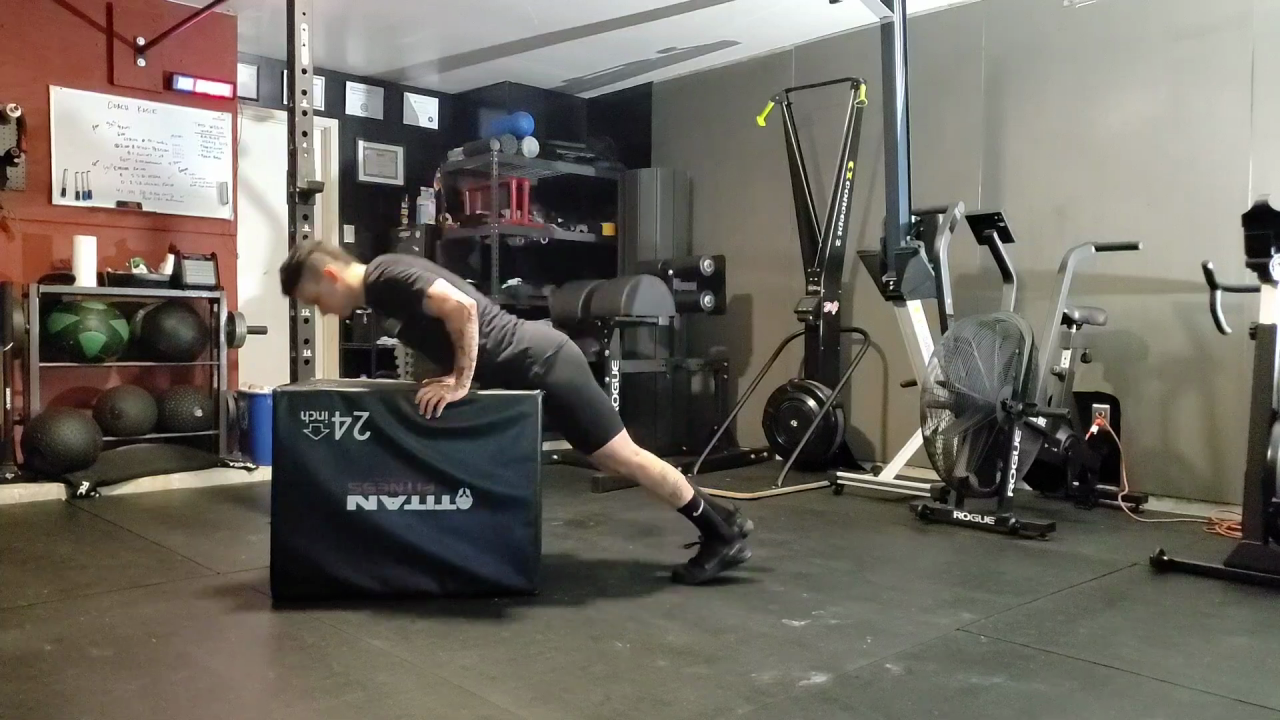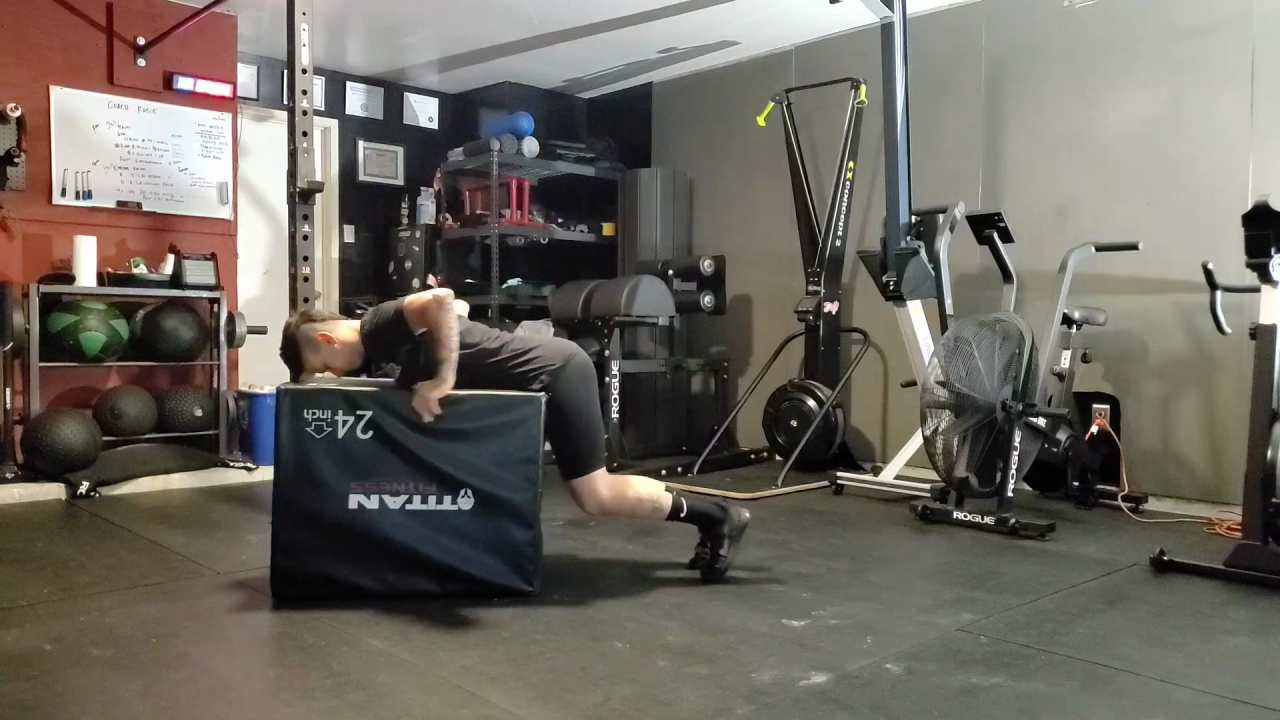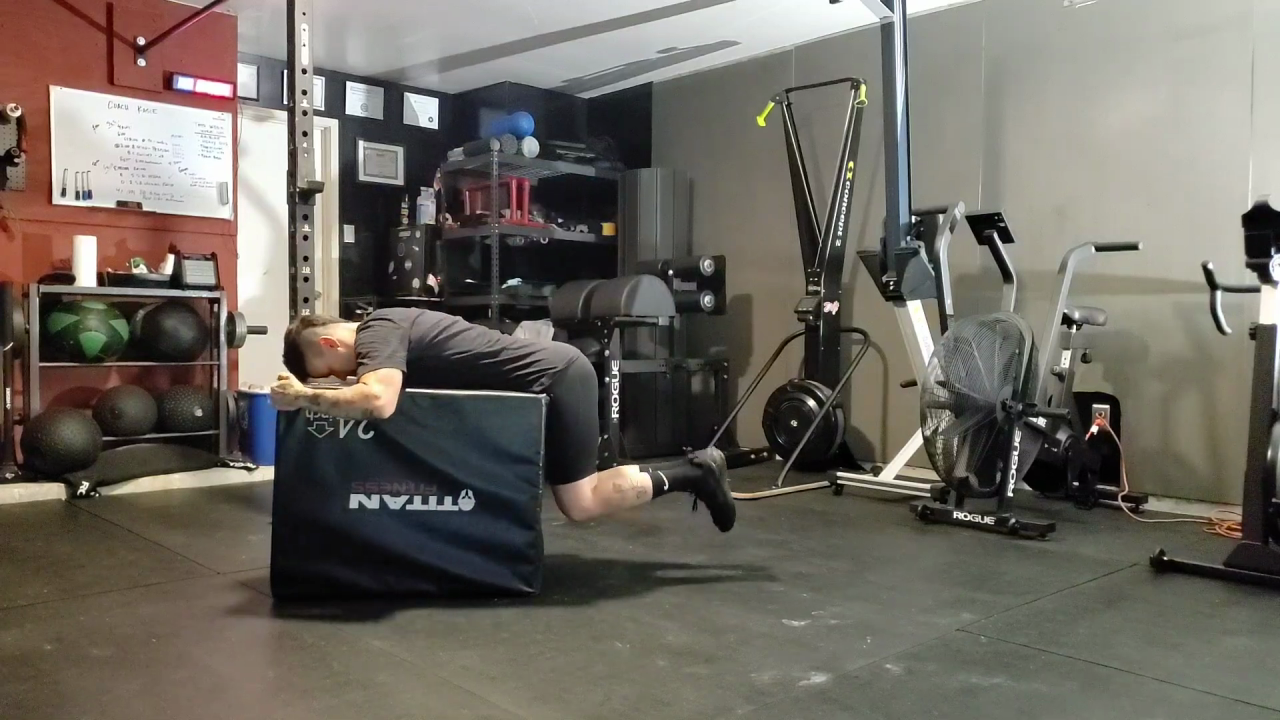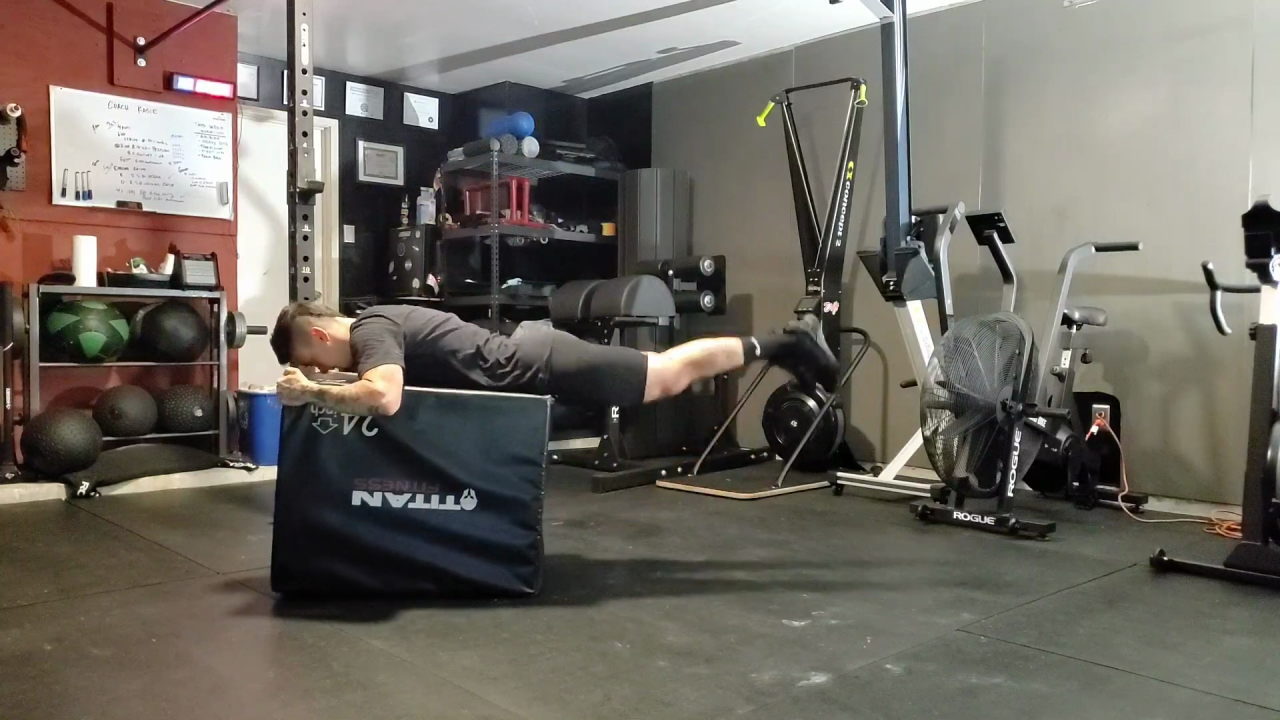
dt=1s
person 1, frame 1
left shoulder: (384, 278)
right shoulder: (382, 287)
left elbow: (463, 310)
left wrist: (460, 384)
right wrist: (452, 379)
left hip: (544, 363)
right hip: (537, 362)
left knee: (621, 455)
right knee: (613, 458)
left ankle: (724, 534)
right ankle: (720, 523)
person 1, frame 2
left shoulder: (381, 325)
right shoulder: (383, 345)
left elbow: (441, 300)
left wrist: (442, 380)
left hip: (555, 374)
right hip: (550, 373)
left knee: (594, 496)
right knee: (593, 487)
left ankle: (718, 517)
right ankle: (711, 517)
person 1, frame 3
left shoulder: (376, 333)
right shoulder: (386, 328)
left elbow: (379, 401)
left wrist: (305, 397)
right wrist: (317, 392)
left hip: (556, 378)
right hip: (553, 373)
left knee: (580, 504)
right knee: (580, 492)
left ankle: (694, 473)
right ankle: (690, 471)
person 1, frame 4
left shoulder: (370, 331)
right shoulder: (378, 327)
left elbow: (384, 398)
right elbow: (382, 386)
left wrist: (310, 393)
right wrist: (319, 384)
left hip: (543, 369)
right hip: (532, 362)
left knee: (672, 375)
right knee: (668, 373)
left ankle: (784, 343)
right ankle: (784, 344)
